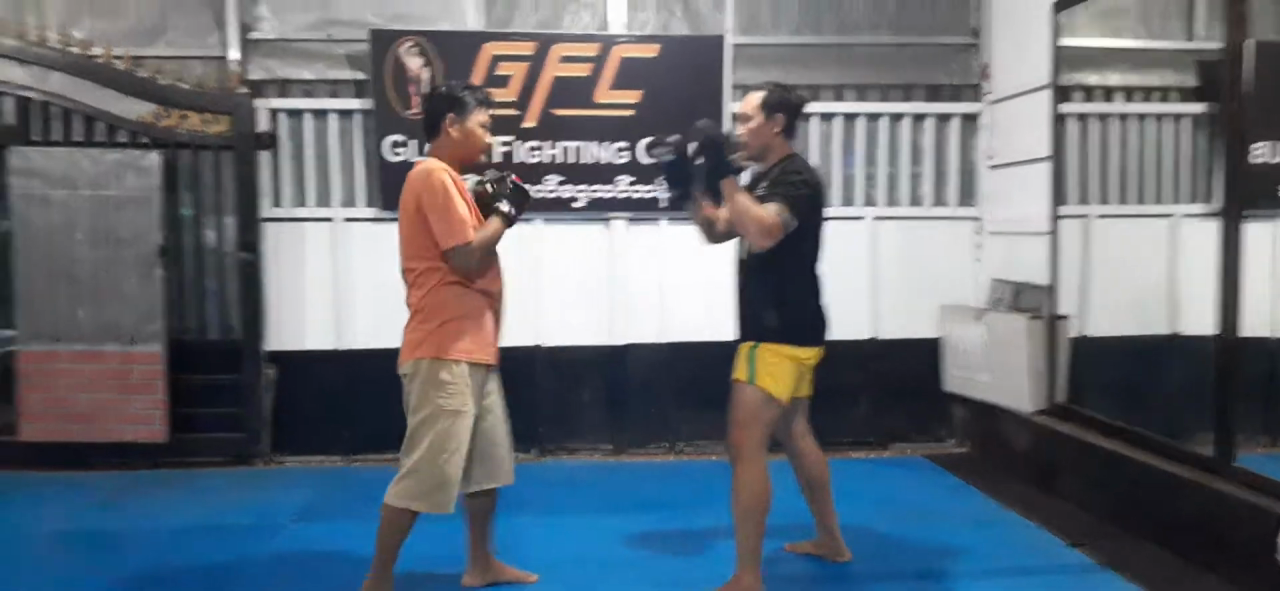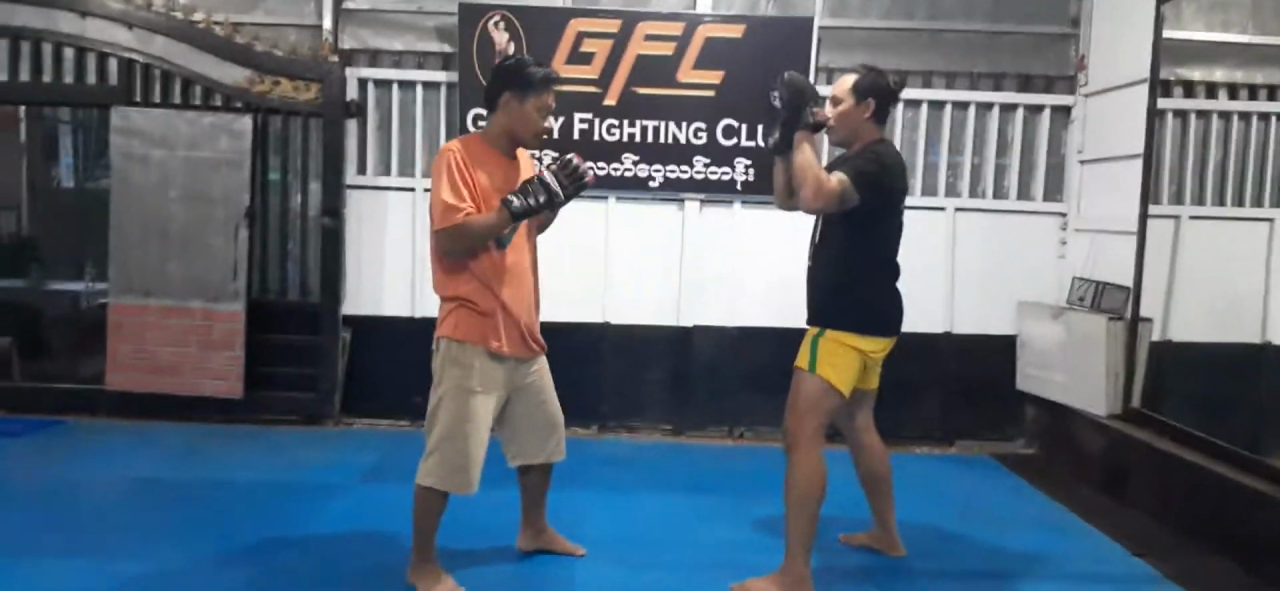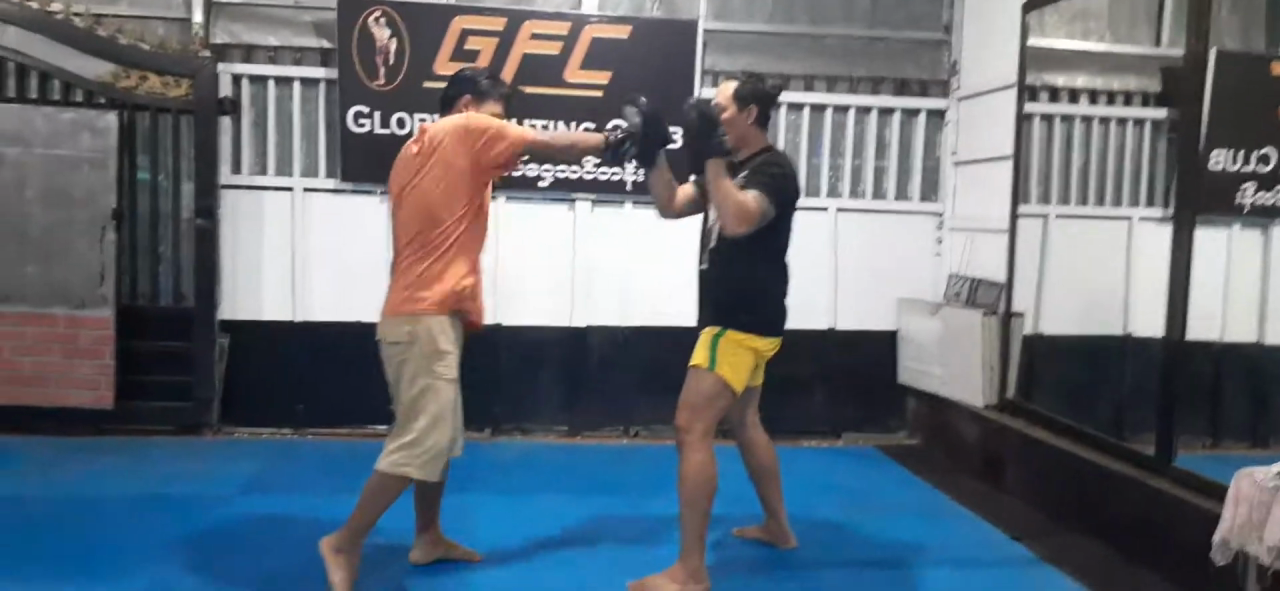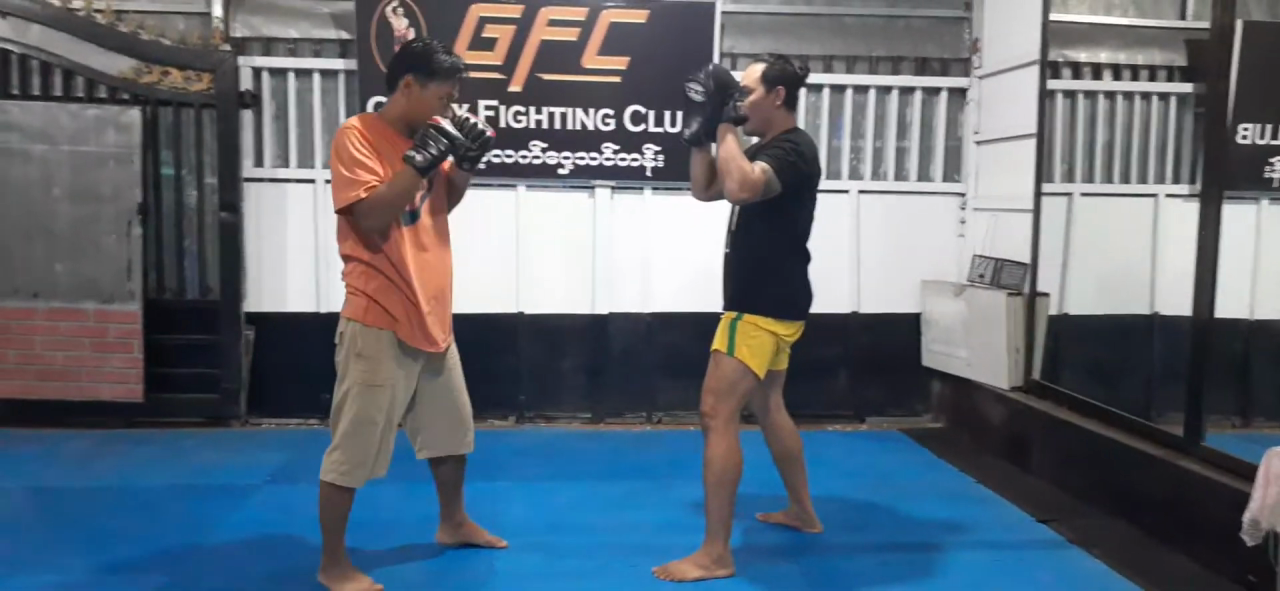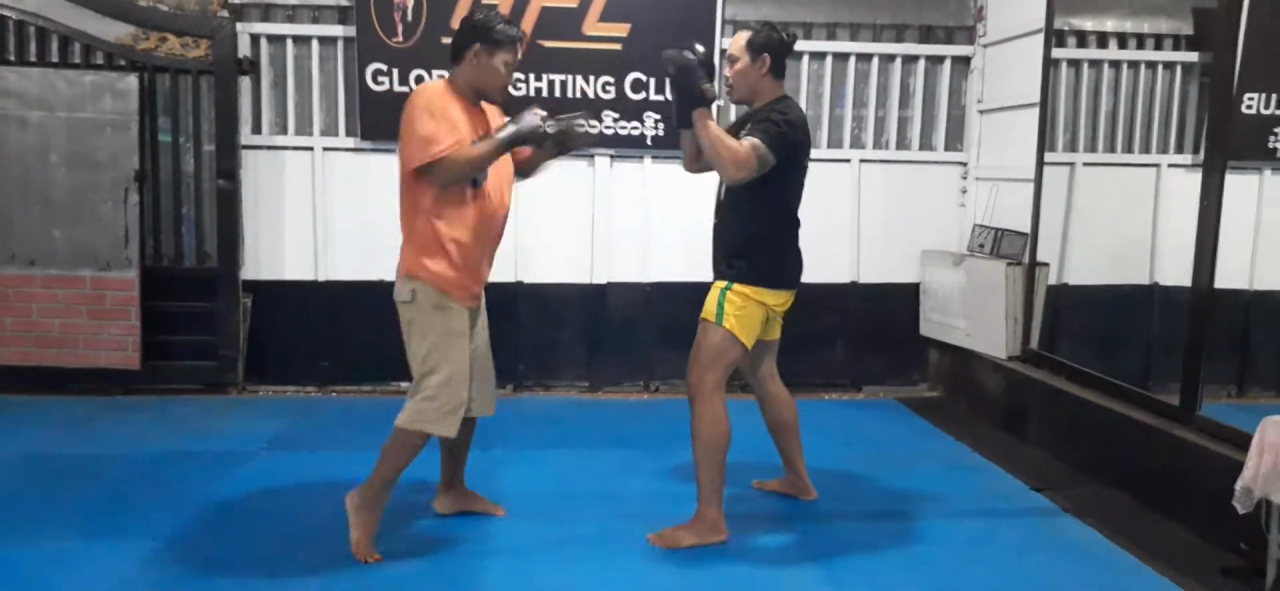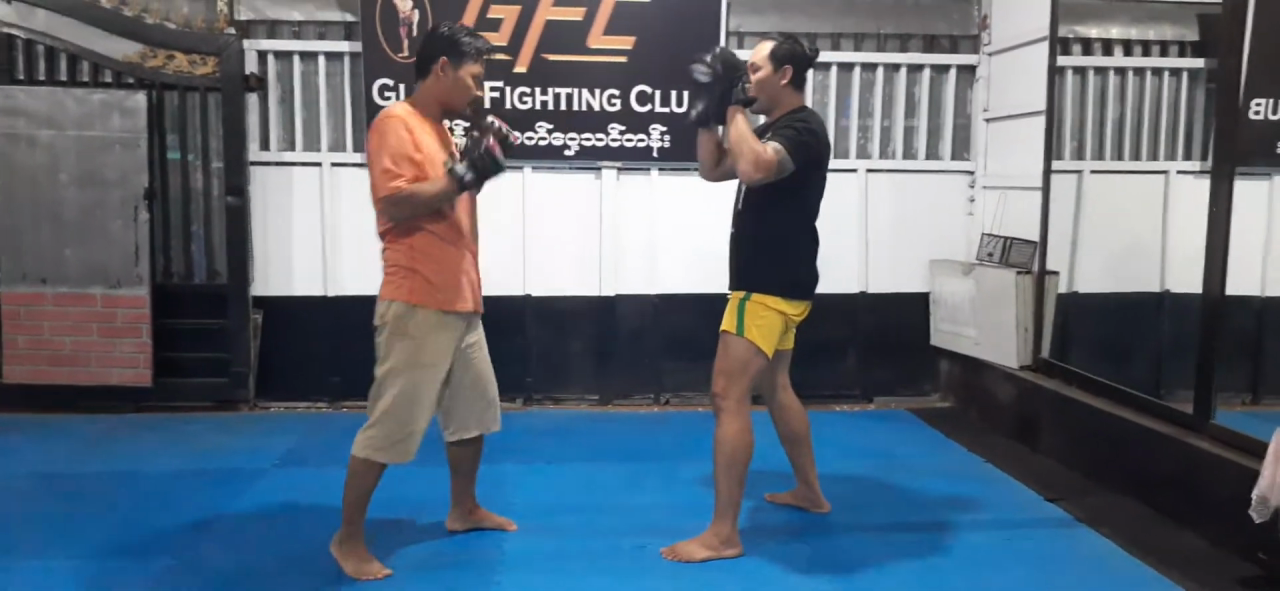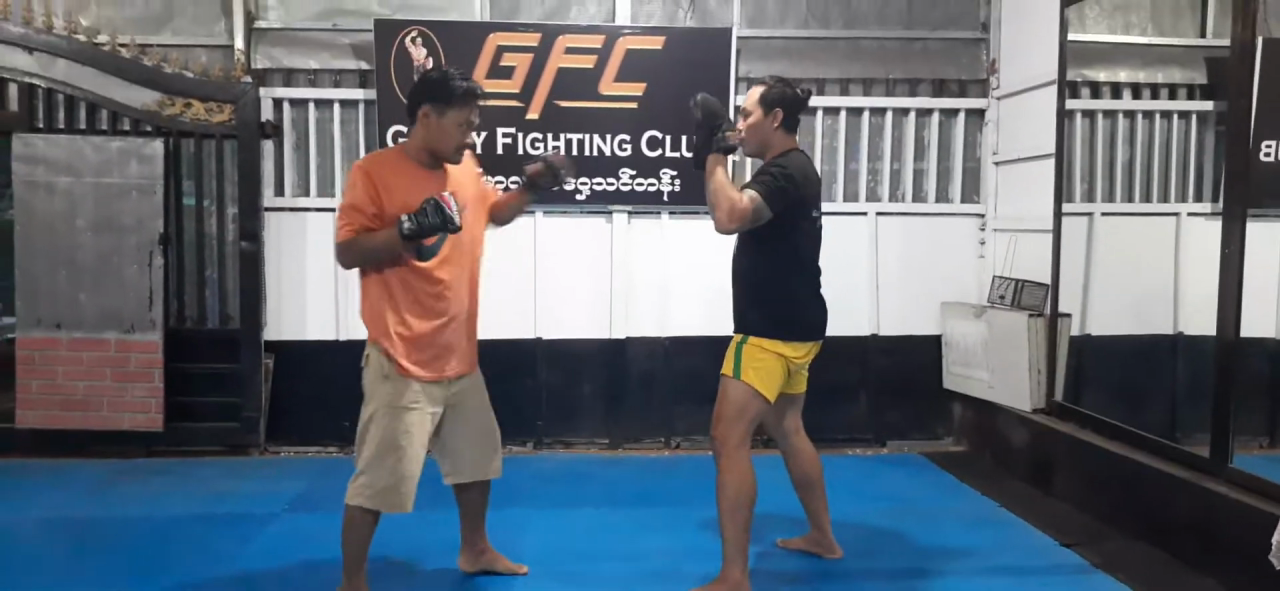
dt=0.7s
person 1, frame 1
left shoulder: (444, 177)
right shoulder: (432, 175)
right elbow: (469, 256)
left wrist: (499, 213)
right wrist: (506, 214)
left hip: (471, 351)
right hip: (443, 353)
left knee: (489, 460)
right knee: (427, 472)
person 1, frame 2
left shoulder: (523, 159)
right shoulder: (457, 156)
right elbow: (453, 242)
left wrist: (557, 196)
right wrist: (518, 203)
left hip: (522, 333)
right hip: (471, 337)
left knee: (543, 435)
right knee: (452, 453)
left ankle: (534, 529)
person 1, frame 3
left shoulder: (417, 151)
right shoulder: (463, 131)
right elbow: (547, 143)
left wrist: (480, 190)
right wrist: (610, 140)
left hip: (424, 313)
right hip: (425, 316)
left knee: (439, 433)
right knee: (419, 439)
left ankle: (427, 536)
right ankle: (345, 542)
person 1, frame 4
left shoulder: (425, 136)
right shoulder: (356, 135)
left elbow: (445, 201)
right elbow: (373, 218)
left wrist: (463, 161)
right wrist: (419, 158)
left hip: (431, 319)
right hip: (378, 324)
left knee: (451, 427)
right knee: (356, 444)
left ankle: (454, 523)
person 1, frame 5
left shoulder: (485, 113)
right shoulder: (432, 98)
left elbow: (517, 167)
right elbow: (444, 172)
left wrist: (550, 144)
right wrist: (507, 136)
left hip: (462, 279)
right hip: (431, 278)
left knee: (470, 390)
right knee: (436, 396)
left ankle: (452, 490)
right ankle: (367, 498)
person 1, frame 6
left shoulder: (436, 126)
right shoulder: (396, 122)
right elbow: (395, 206)
left wrist: (477, 165)
right wrist: (461, 173)
left hip: (457, 300)
right hip: (415, 303)
left knee: (475, 406)
right knee: (394, 420)
left ankle: (465, 508)
right ankle: (349, 535)
person 1, frame 7
left shoulder: (464, 167)
right shoulder: (373, 170)
left elbow: (498, 211)
right elbow: (347, 252)
left wrist: (539, 179)
right wrist: (410, 227)
left hip: (458, 352)
right hip: (400, 356)
left knee: (479, 452)
right knee: (384, 474)
person 2, frame 1
left shoulder: (797, 177)
right shoulder: (766, 179)
left elbow: (760, 237)
right elbow: (717, 230)
left wrist: (725, 176)
right wrist: (692, 186)
left hip: (781, 333)
right hip: (781, 329)
left knee: (745, 445)
right knee: (794, 433)
right ankle: (831, 539)
person 2, frame 2
left shoulder: (877, 162)
right shoulder: (853, 162)
left elbow: (814, 197)
right elbow: (787, 198)
left wrist: (801, 130)
right wrist: (785, 142)
left hip: (850, 323)
right hip: (859, 320)
left knee: (801, 434)
right knee: (857, 425)
right ankle: (887, 534)
person 2, frame 3
left shoulder: (773, 170)
right shoulder: (732, 167)
left elbow: (738, 221)
right elbow: (672, 205)
left wrist: (711, 156)
right wrist: (652, 154)
left hip: (743, 322)
right hip: (736, 319)
left knee: (692, 429)
right knee: (744, 422)
right ankle: (778, 527)
person 2, frame 4
left shoulder: (793, 150)
right shoulder: (767, 149)
left elbow: (738, 188)
right elbow: (705, 189)
left wrist: (725, 124)
right wrist: (700, 131)
left hip: (764, 306)
right hip: (768, 302)
left knee: (717, 414)
right knee: (767, 406)
left ankle: (715, 554)
right ankle: (803, 511)
person 2, frame 5
left shoulder: (783, 119)
right shoulder: (751, 120)
left elbow: (734, 169)
right elbow: (699, 162)
left wrist: (698, 106)
right wrist: (691, 105)
left hip: (755, 276)
right hip: (757, 273)
left knee: (703, 383)
right knee: (762, 375)
left ankle: (709, 520)
right ankle: (798, 479)
person 2, frame 6
left shoulder: (803, 128)
right shoulder: (772, 128)
left elbow: (753, 169)
right elbow: (714, 169)
left wrist: (732, 105)
right wrist: (708, 114)
left hip: (771, 285)
right hip: (771, 282)
left knee: (728, 395)
right knee: (774, 385)
left ankle: (723, 534)
right ankle: (810, 491)
person 2, frame 7
left shoulder: (786, 172)
right shoulder: (784, 169)
left elbow: (730, 218)
right elbow: (733, 211)
left wrist: (712, 151)
right wrist: (716, 154)
left hip: (772, 331)
right hip: (794, 326)
left knee: (729, 437)
right knee: (786, 430)
right ankle: (823, 537)
